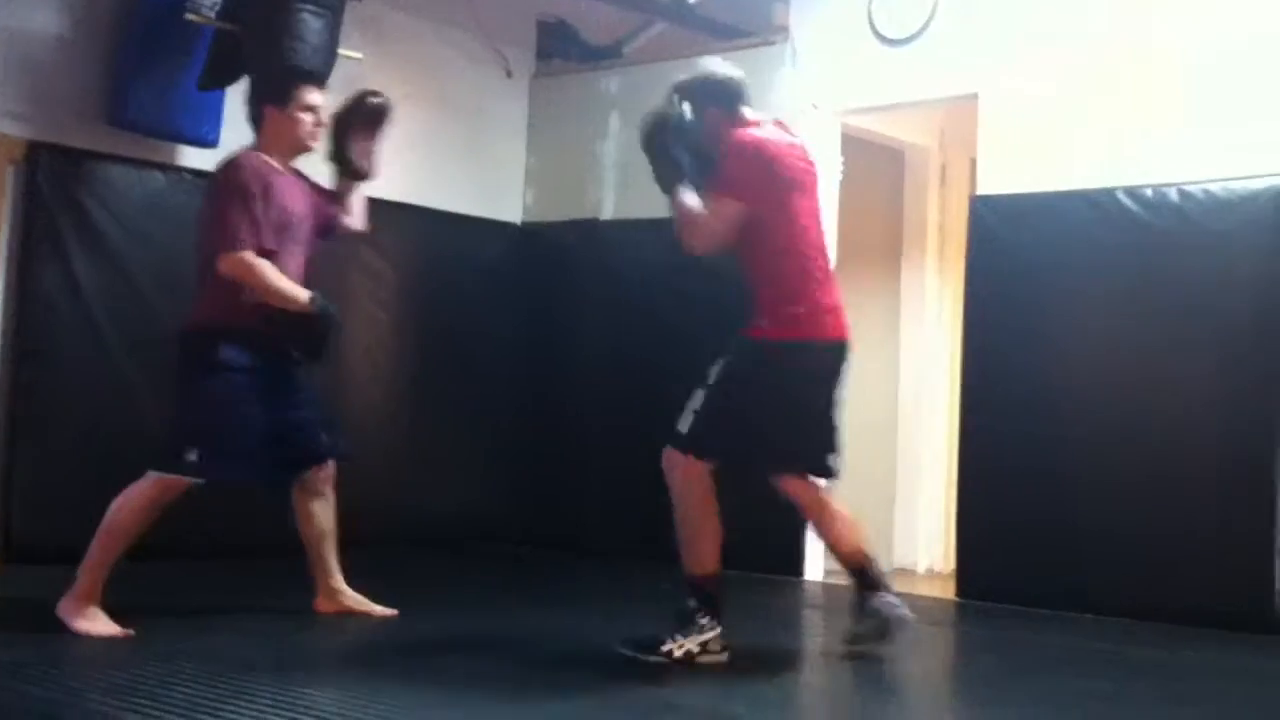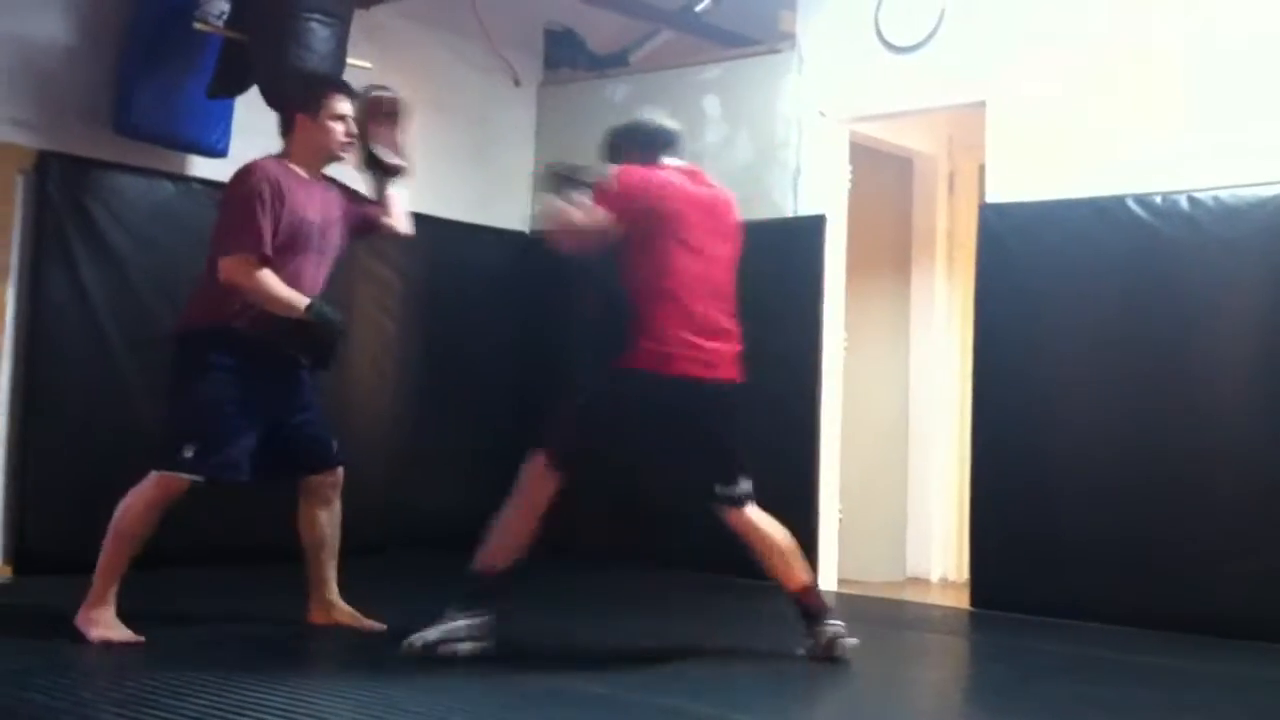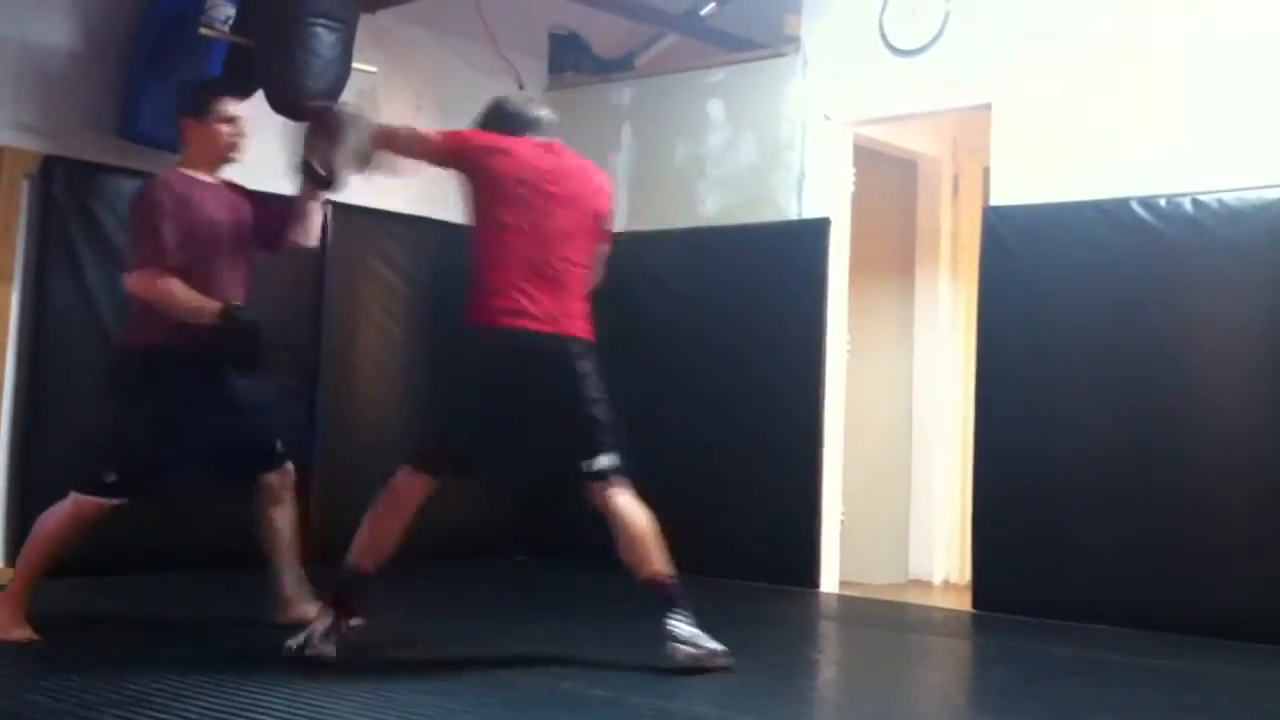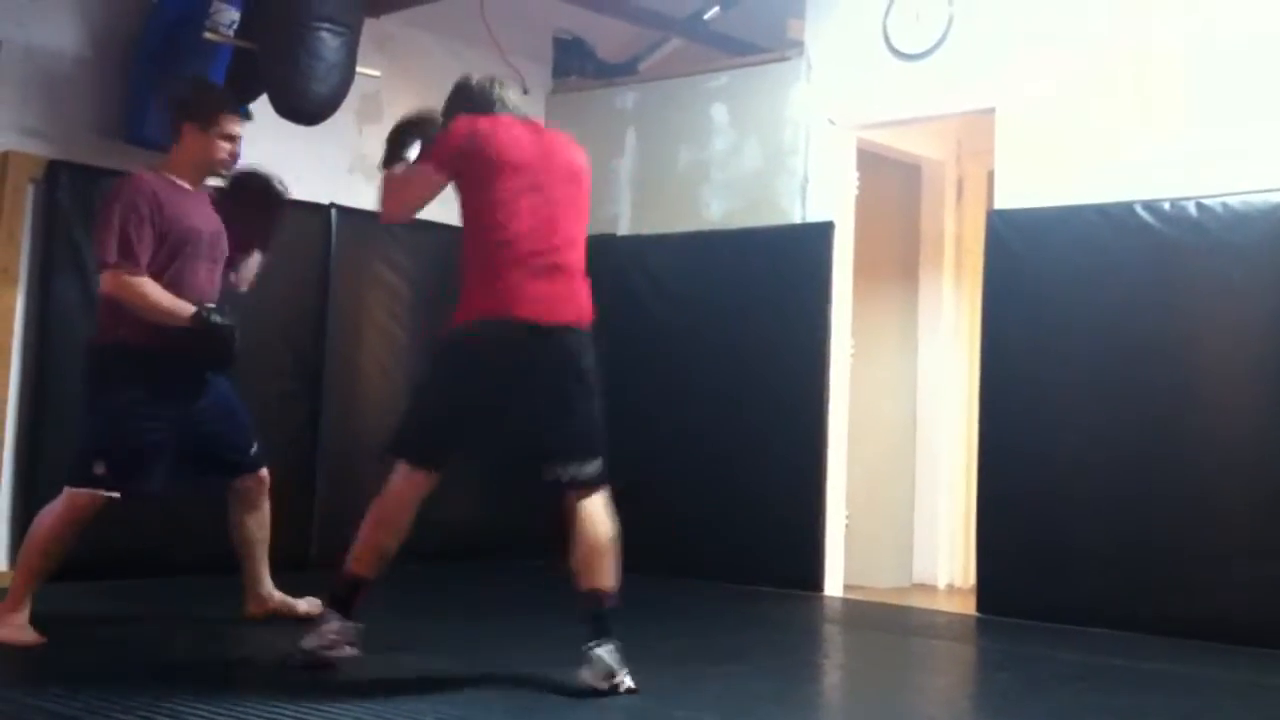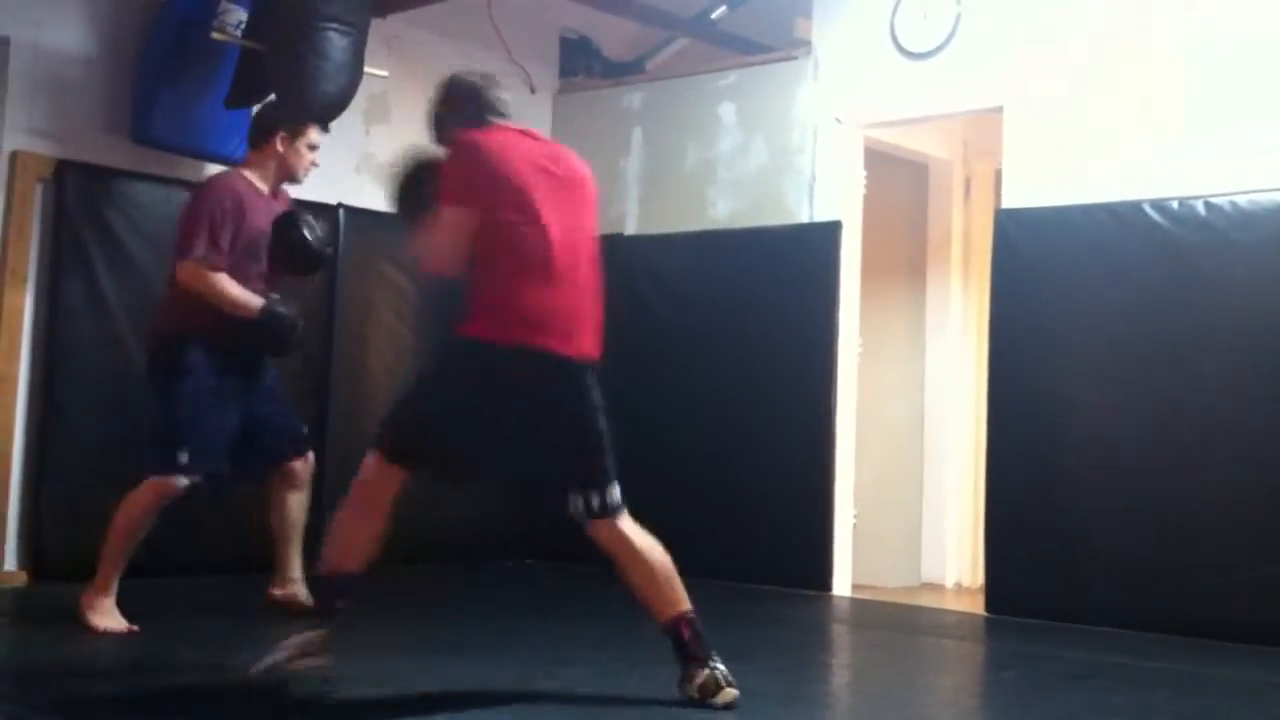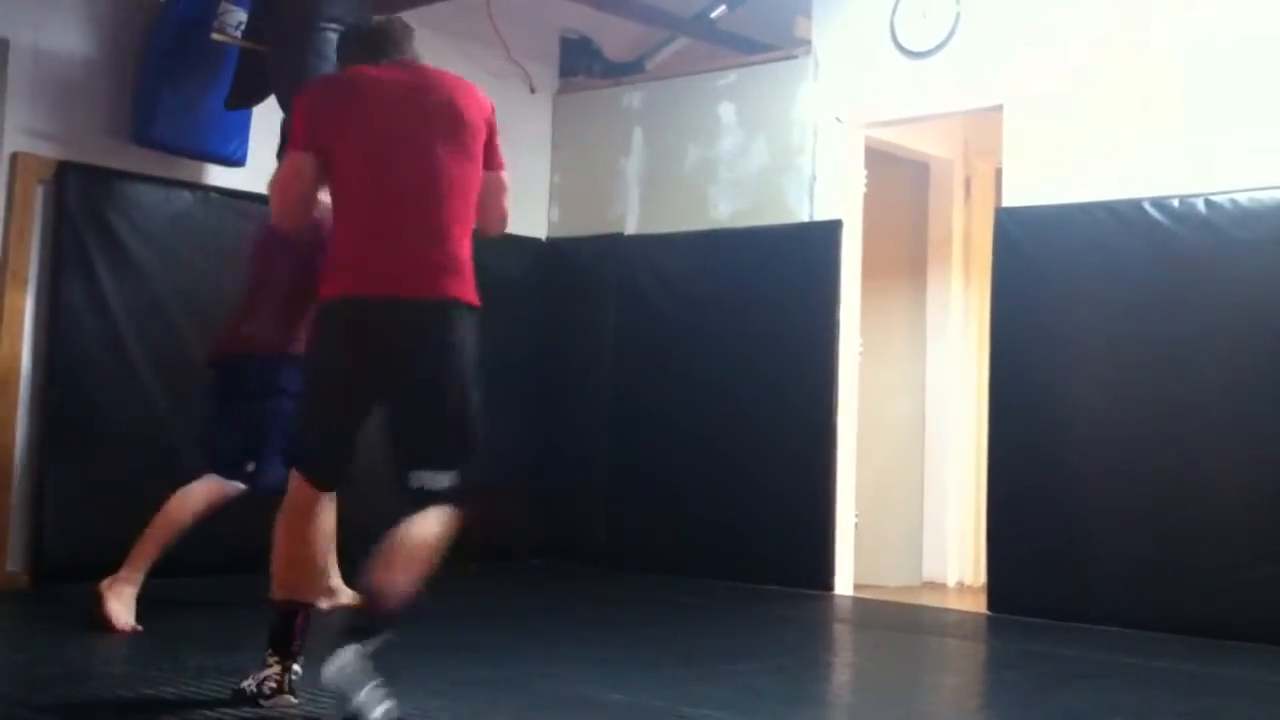
dt=0.4s
person 1, frame 1
left shoulder: (744, 149)
right shoulder: (784, 141)
left elbow: (701, 238)
left wrist: (677, 179)
right wrist: (689, 170)
left hip: (783, 339)
right hip: (820, 335)
left knee: (685, 462)
right knee: (796, 479)
left ankle: (702, 623)
right ankle: (874, 595)
person 1, frame 2
left shoulder: (632, 183)
right shoulder: (723, 201)
left elbow: (568, 233)
left wrist: (560, 203)
left hip: (656, 371)
right hip: (720, 379)
left knee: (540, 474)
right knee: (738, 510)
left ankle: (472, 614)
right ankle: (822, 625)
person 1, frame 3
left shoulder: (485, 148)
right shoulder: (592, 179)
left elbow: (391, 139)
left wrist: (371, 137)
left hip: (497, 337)
right hip: (567, 342)
left knee: (413, 479)
right knee: (611, 489)
left ankle: (338, 617)
right ankle: (678, 622)
person 1, frame 4
left shoulder: (467, 134)
right shoulder: (571, 153)
left elbow: (396, 206)
left wrist: (399, 162)
left hip: (491, 328)
right hip: (566, 333)
left knee: (411, 477)
right knee: (586, 494)
left ankle: (340, 619)
right ankle: (602, 645)
person 1, frame 5
left shoulder: (472, 152)
right shoulder: (574, 165)
left elbow: (438, 257)
left wrist: (425, 222)
left hip: (496, 345)
right hip: (571, 356)
left knee: (380, 471)
right knee: (610, 526)
left ankle: (320, 624)
right ankle: (701, 664)
person 1, frame 6
left shoulder: (325, 94)
right shoulder: (469, 98)
left elbow: (287, 211)
right elbow: (494, 219)
left hip: (353, 307)
right hip: (442, 308)
left knee: (309, 486)
right knee: (437, 502)
left ankle: (280, 664)
right ankle: (356, 647)
person 2, frame 1
left shoulder: (297, 186)
right shoulder: (245, 172)
left elbow: (350, 220)
right elbow: (236, 261)
right wrist: (307, 303)
left hip: (274, 354)
right hip: (225, 350)
left knee: (317, 468)
right knee: (175, 475)
left ankle: (331, 590)
right ankle: (81, 596)
person 2, frame 2
left shoulder: (332, 195)
right shoulder: (262, 179)
left elbow: (397, 223)
right elbow: (236, 268)
right wrist: (310, 311)
left hip: (282, 359)
right hip: (226, 351)
left knee: (325, 475)
right knee: (175, 476)
left ankle: (326, 601)
right ankle: (99, 604)
person 2, frame 3
left shoulder: (236, 200)
right shoulder: (163, 192)
left elbow: (303, 234)
right elbow: (145, 281)
left wrist: (315, 180)
right wrist: (223, 314)
left hip: (219, 368)
right hip: (160, 368)
left knee: (277, 474)
right knee: (99, 496)
left ankle: (293, 599)
person 2, frame 4
left shoulder: (212, 203)
right shoulder: (140, 191)
left elbow: (237, 278)
right elbow: (116, 280)
right wrist: (196, 318)
left hip: (196, 370)
right hip: (135, 369)
left knee: (252, 477)
right knee: (89, 492)
left ankle: (261, 593)
person 2, frame 5
left shoulder: (279, 203)
right shoulder: (222, 192)
right elbow: (192, 273)
right wrist: (262, 309)
left hip: (245, 356)
right hip: (194, 354)
left knee: (296, 462)
right knee: (172, 478)
left ankle: (288, 582)
right ankle: (100, 593)
person 2, frame 6
right shoulder: (319, 223)
left hip: (270, 367)
right hip: (261, 370)
right knee: (227, 479)
left ankle: (331, 587)
right ankle: (124, 583)
